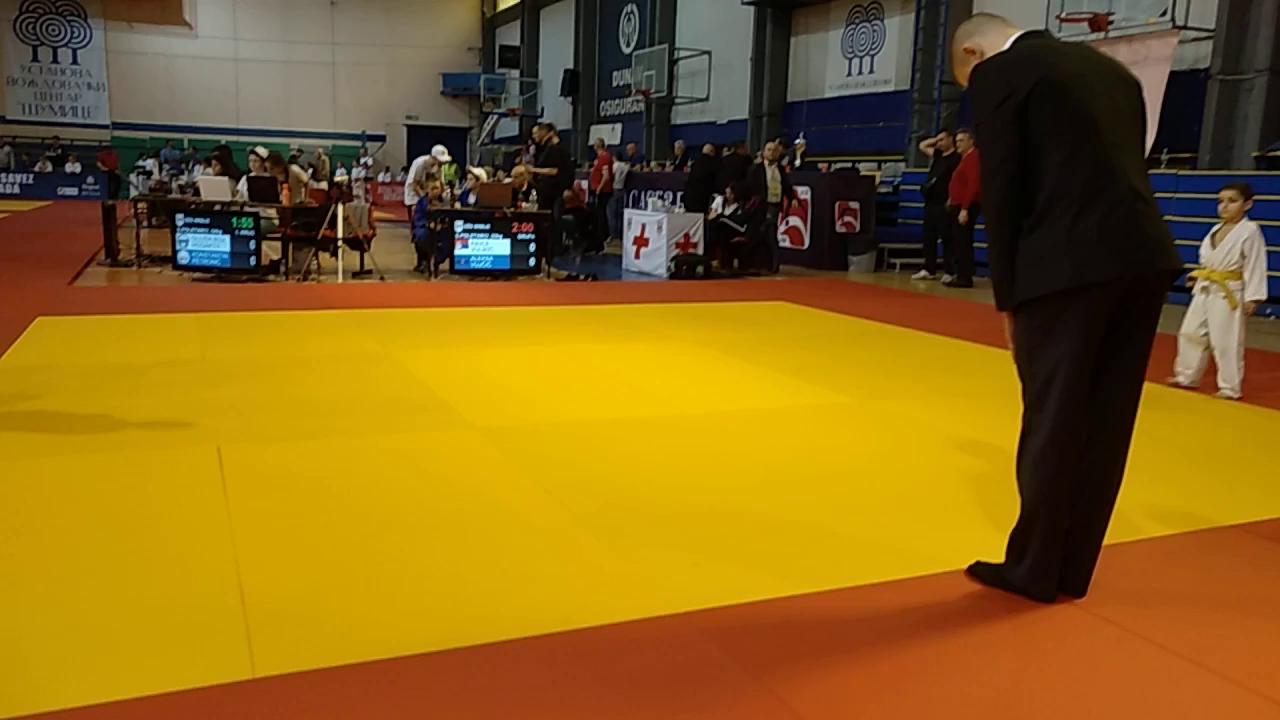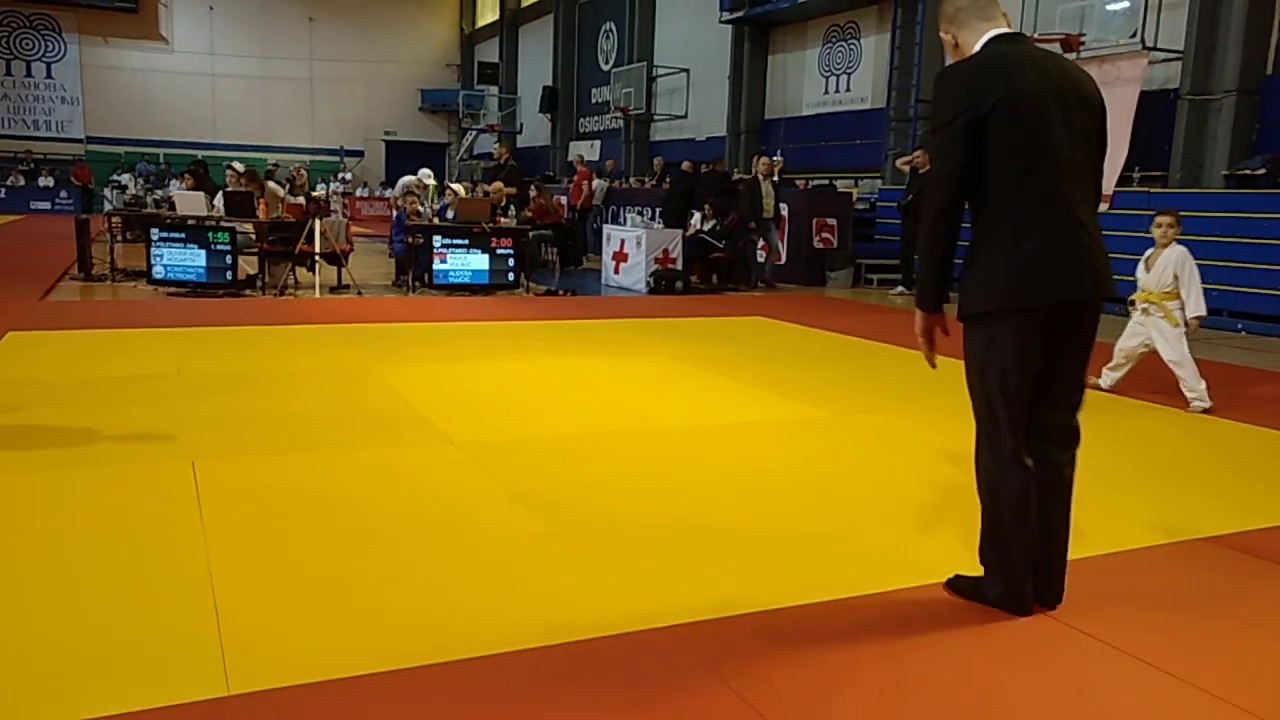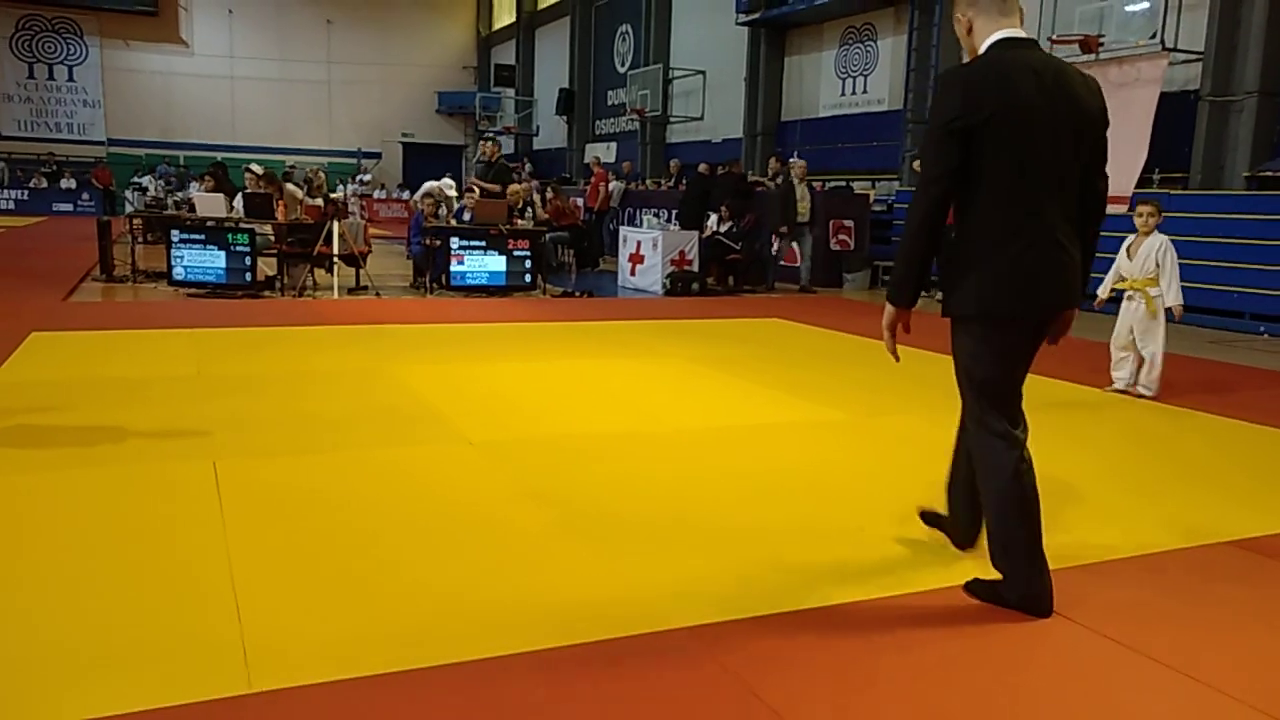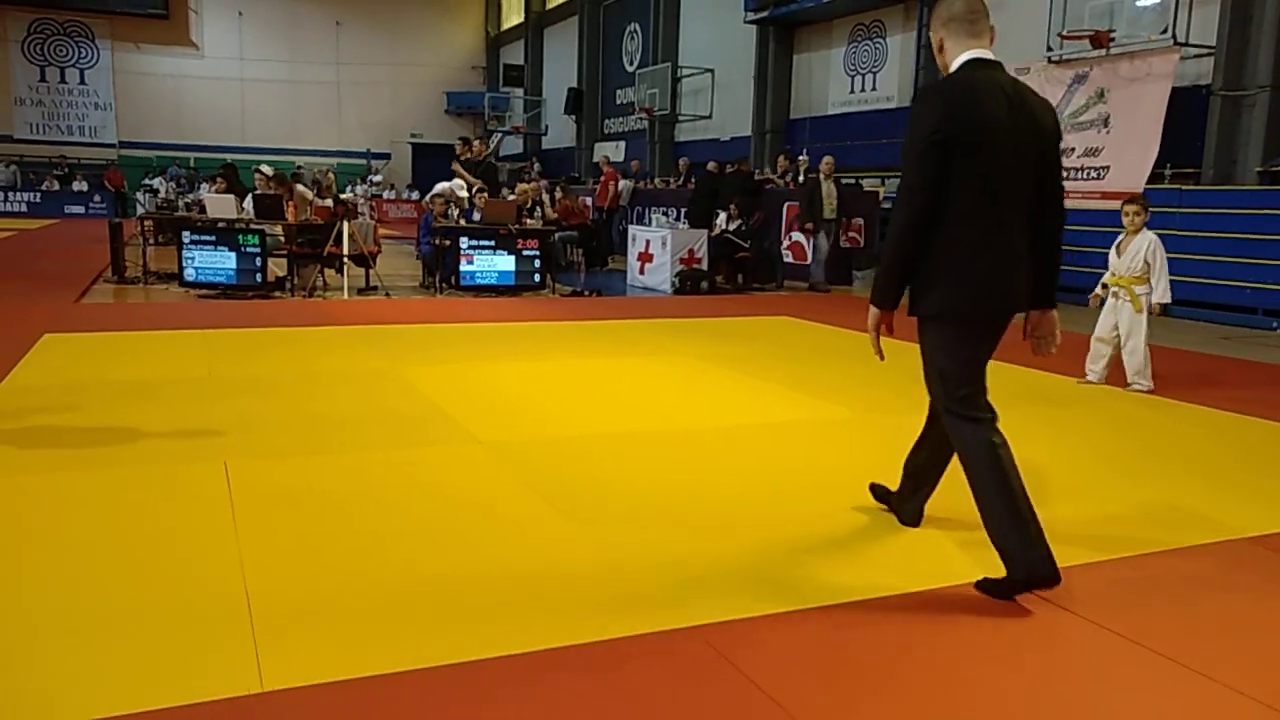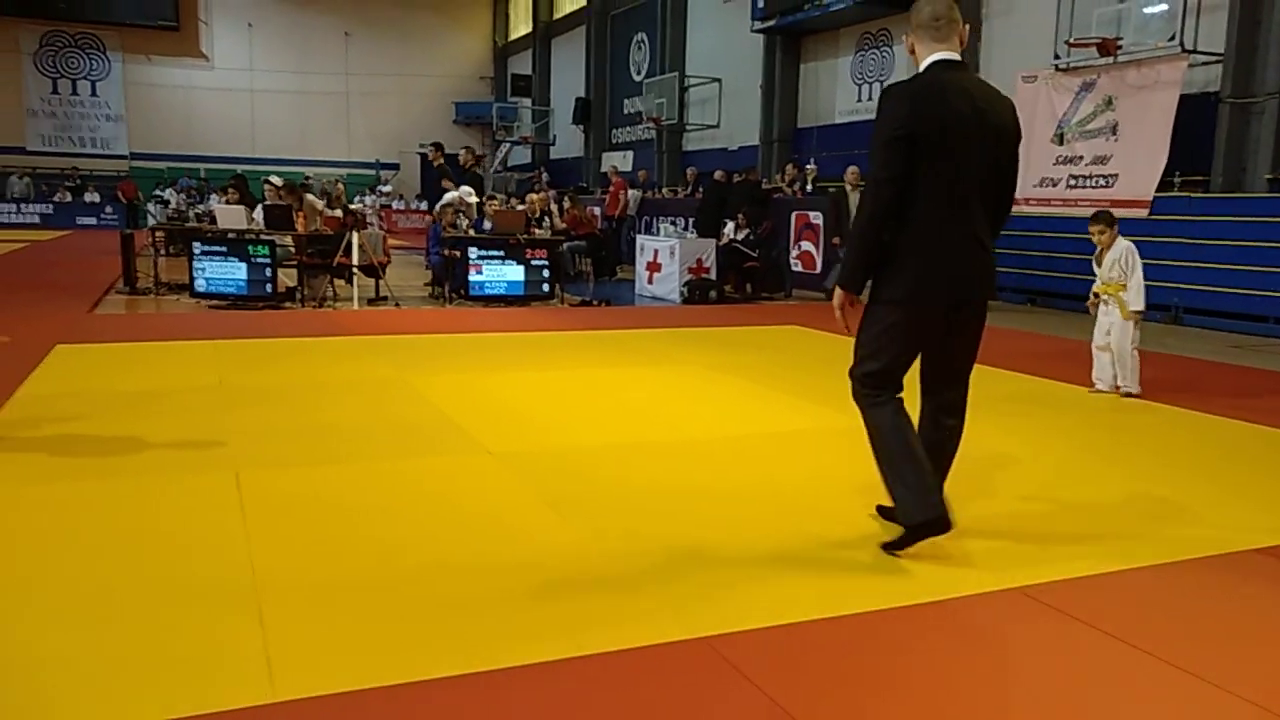
dt=0.3s
person 1, frame 1
left shoulder: (997, 76)
right shoulder: (1107, 67)
left elbow: (1002, 193)
right elbow: (1125, 172)
left wrist: (1007, 297)
left hip: (1069, 263)
right hip: (1144, 256)
left knee: (1053, 420)
right knee: (1106, 419)
left ankle: (1035, 567)
right ankle: (1071, 567)
person 1, frame 2
left shoulder: (964, 80)
right shoulder: (1077, 77)
left elbow: (945, 197)
right elbow: (1089, 184)
left wrist: (928, 299)
left hip: (1011, 281)
right hip: (1081, 274)
left knee: (1005, 433)
right knee: (1053, 427)
left ankle: (1008, 580)
right ankle: (1044, 577)
person 1, frame 3
left shoulder: (964, 85)
right shoulder: (1081, 87)
left elbow: (932, 199)
right elbow: (1092, 200)
left wrist: (901, 293)
right wrist: (1071, 287)
left hip: (988, 282)
right hip: (1051, 280)
left knee: (996, 424)
right knee: (989, 401)
left ankle: (1025, 580)
right ankle: (963, 519)
person 1, frame 4
left shoulder: (939, 100)
right shoulder: (1037, 108)
left elbow: (912, 209)
right elbow: (1049, 215)
left wrist: (883, 296)
right wrist: (1042, 300)
left hip: (951, 286)
right hip: (1005, 284)
left knee: (967, 413)
right knee: (954, 393)
left ankle: (1028, 557)
right ankle: (909, 497)
person 1, frame 5
left shoulder: (905, 99)
right shoulder: (1000, 107)
left elbow: (880, 199)
right elbow: (1002, 201)
left wrist: (849, 279)
left hip: (913, 274)
right hip: (974, 275)
left knee: (874, 386)
right knee: (946, 397)
left ankle: (921, 504)
right ankle: (916, 502)
person 2, frame 1
left shoulder: (1250, 231)
right shoulder: (1216, 230)
left elbow: (1255, 266)
left wrist: (1254, 297)
right wrist: (1197, 283)
left hip: (1229, 294)
right hip: (1205, 291)
left knee: (1226, 342)
right knee: (1190, 333)
left ankle: (1231, 387)
right ankle: (1187, 376)
person 2, frame 2
left shoulder: (1180, 254)
right shoulder: (1148, 254)
left elbow: (1191, 285)
left wrist: (1193, 314)
right wrist: (1136, 307)
left hip: (1167, 315)
right hip: (1144, 313)
left knee: (1177, 357)
right knee: (1125, 348)
left ankle: (1199, 398)
right ankle: (1106, 380)
person 2, frame 3
left shoulder: (1162, 242)
right shoulder: (1128, 242)
left elbow: (1170, 273)
right elbow: (1117, 269)
left wrist: (1174, 302)
right wrist: (1103, 292)
left hip: (1150, 300)
right hip: (1130, 299)
left knee: (1150, 345)
right knee: (1120, 342)
left ankle: (1147, 387)
right ankle: (1121, 382)
person 2, frame 4
left shoulder: (1151, 240)
right shoulder: (1120, 239)
left elbow: (1160, 272)
left wrist: (1158, 299)
right wrist: (1100, 290)
left hip: (1135, 298)
right hip: (1115, 296)
left knee: (1134, 342)
right knee: (1101, 335)
left ankle: (1141, 382)
right ankle: (1095, 374)
person 2, frame 5
left shoulder: (1126, 248)
right shoulder: (1100, 250)
left elbow: (1135, 279)
left wrist: (1136, 307)
right wrist: (1094, 297)
left hip: (1124, 303)
right hip: (1106, 302)
left knee: (1123, 346)
right knee: (1100, 344)
left ankle: (1129, 386)
right ankle: (1103, 383)
